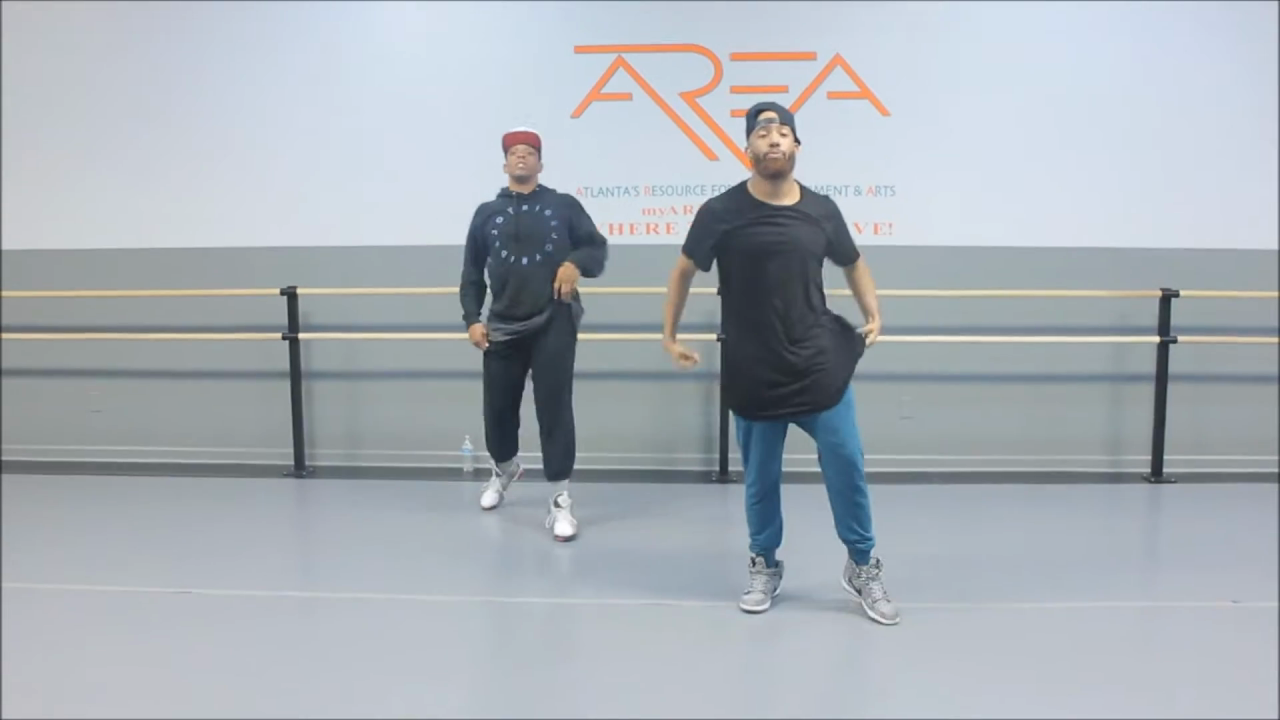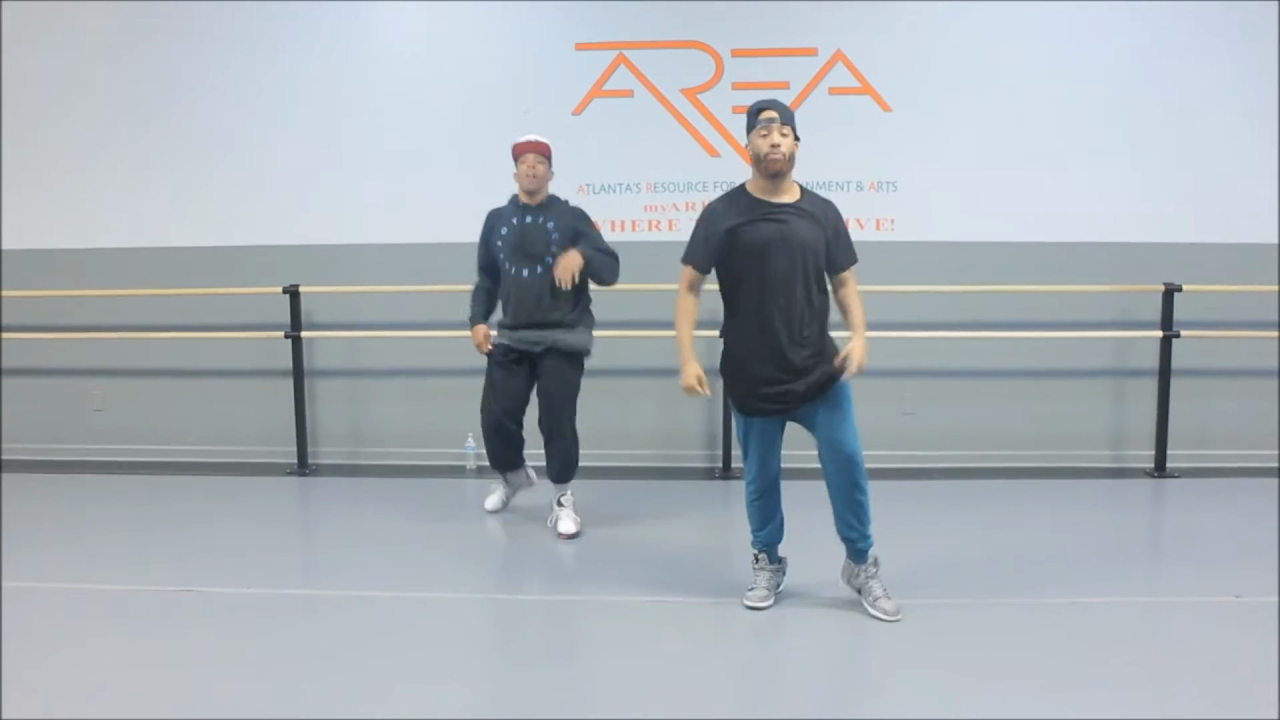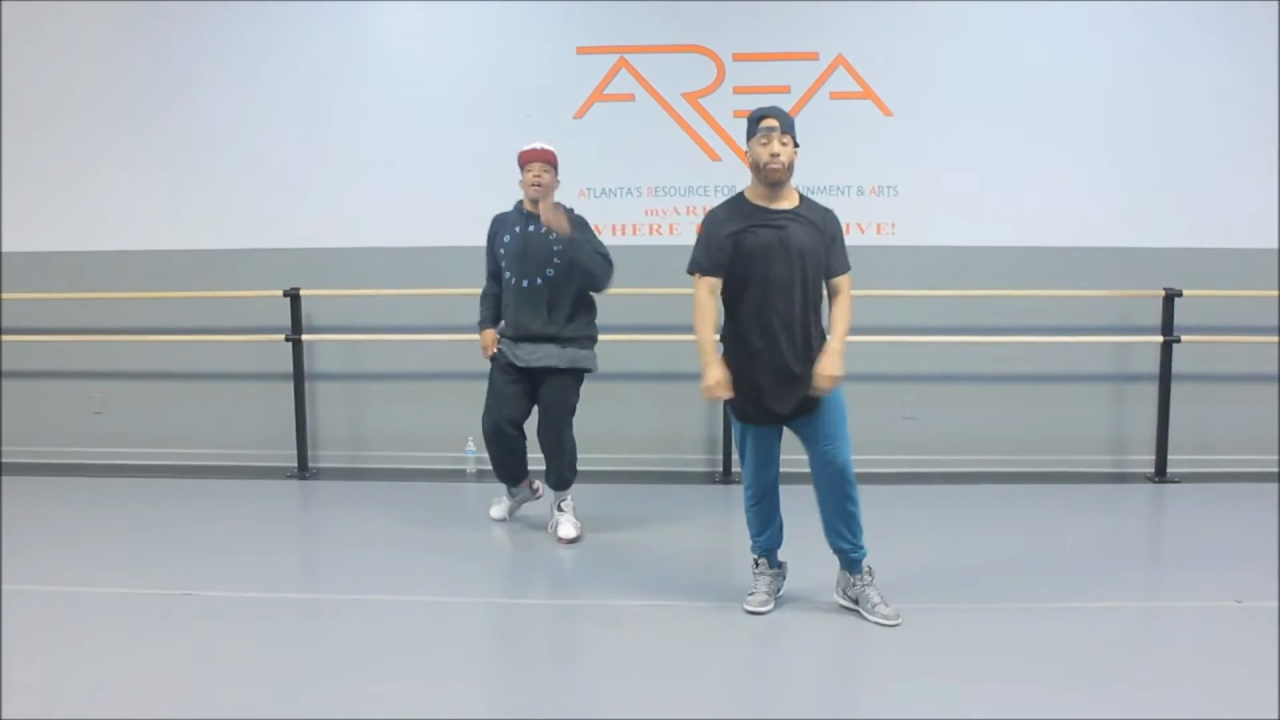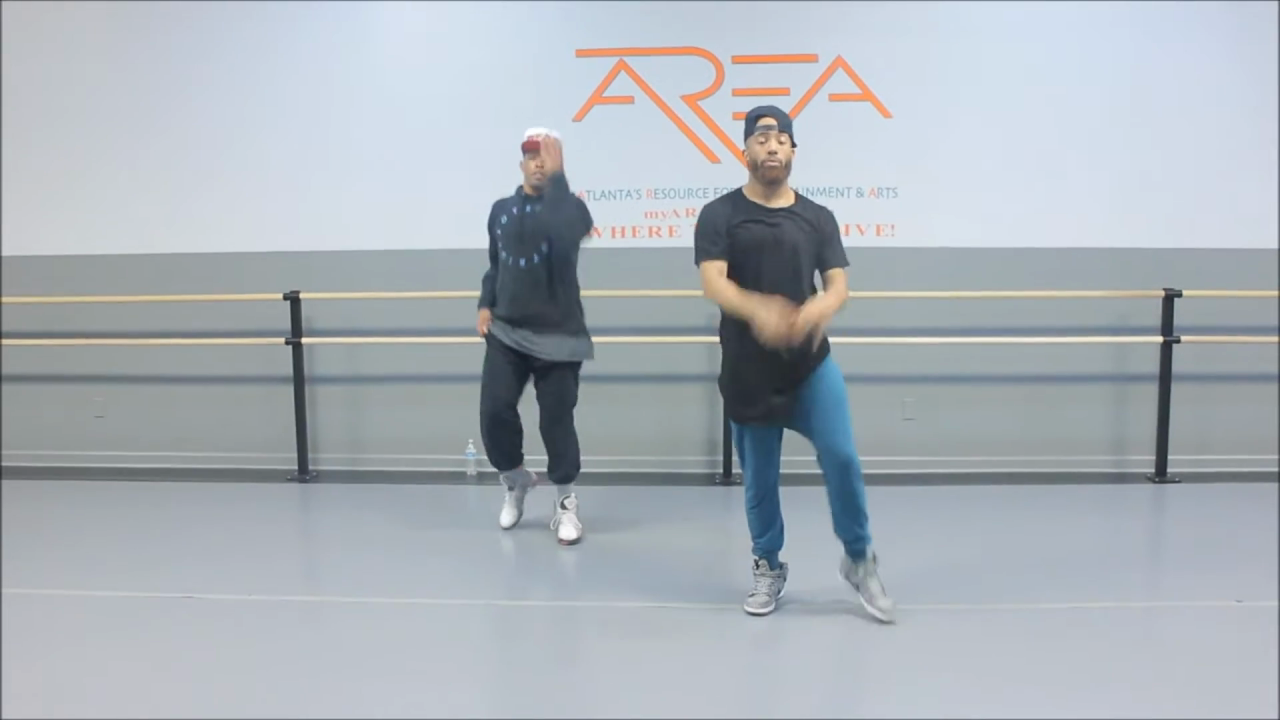
dt=0.1s
person 1, frame 1
left shoulder: (823, 210)
right shoulder: (722, 213)
left elbow: (855, 264)
right elbow: (683, 273)
left wrist: (874, 315)
right wrist: (670, 336)
left hip: (821, 366)
right hip: (752, 374)
left knee: (846, 463)
right knee: (761, 476)
left ankle: (863, 567)
right ankle: (765, 567)
person 1, frame 2
left shoulder: (822, 212)
right shoulder: (723, 213)
left elbow: (844, 282)
right elbow: (689, 287)
left wrist: (859, 336)
right wrist: (686, 356)
left hip: (817, 365)
right hip: (751, 372)
left knee: (846, 460)
right knee: (761, 474)
left ankle: (861, 565)
right ankle: (768, 563)
person 1, frame 3
left shoulder: (821, 219)
right shoulder: (723, 219)
left elbow: (841, 292)
right elbow: (704, 295)
left wrist: (834, 351)
right wrist: (710, 361)
left hip: (812, 371)
right hip: (749, 378)
left knee: (837, 470)
right knee: (759, 479)
left ankle: (855, 577)
right ankle: (767, 567)
person 1, frame 4
left shoulder: (818, 218)
right shoulder: (719, 214)
left elbow: (838, 286)
right elbow: (713, 283)
left wrist: (820, 307)
right wrist: (757, 309)
left hip: (812, 365)
right hip: (748, 374)
left knee: (842, 460)
right knee: (759, 480)
left ankle: (859, 561)
right ankle: (768, 568)
person 2, frame 1
left shoulder: (564, 206)
right shoulder: (487, 213)
left elbow: (597, 252)
right elbow: (471, 272)
left wrist: (577, 264)
right wrist: (471, 317)
left hip: (552, 323)
right hip: (503, 326)
left knee: (554, 408)
right knee: (498, 407)
left ankle: (559, 500)
right ankle: (503, 467)
person 2, frame 2
left shoulder: (571, 217)
right shoulder: (497, 220)
left elbow: (609, 269)
right elbow: (486, 279)
left wrist: (582, 255)
right wrist: (478, 321)
left hip: (562, 337)
right hip: (512, 337)
left knee: (557, 419)
right knee: (496, 415)
left ankle: (563, 499)
right ankle: (512, 476)
person 2, frame 3
left shoulder: (573, 224)
right shoulder: (501, 225)
left elbow: (600, 278)
left wrist: (565, 234)
right wrist: (487, 326)
left hip: (565, 348)
right hip: (513, 347)
left knee: (555, 428)
right knee: (498, 424)
left ankle: (563, 504)
right ankle: (518, 487)
person 2, frame 4
left shoulder: (566, 207)
right shoulder: (501, 210)
left elbow: (571, 234)
left wrist: (558, 175)
right wrist: (485, 306)
left hip: (558, 336)
right hip: (506, 332)
left knee: (557, 420)
right knee: (494, 412)
left ankle: (565, 503)
right ankle: (516, 482)
